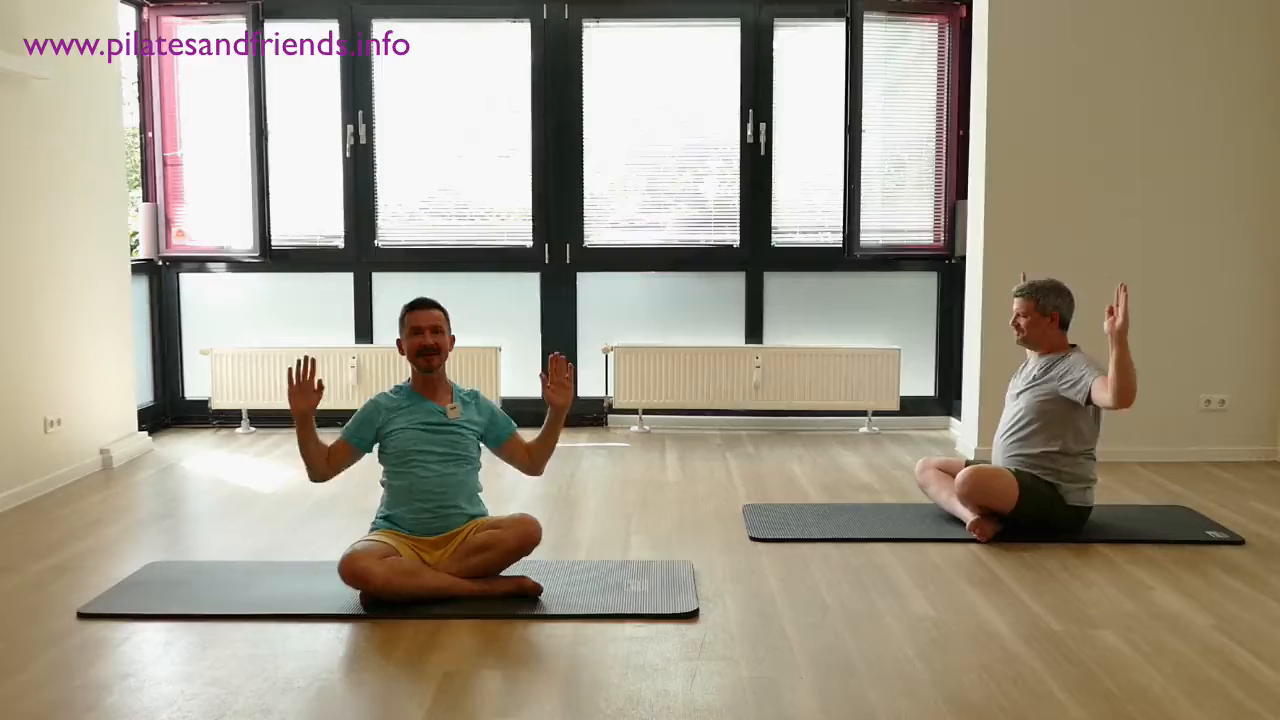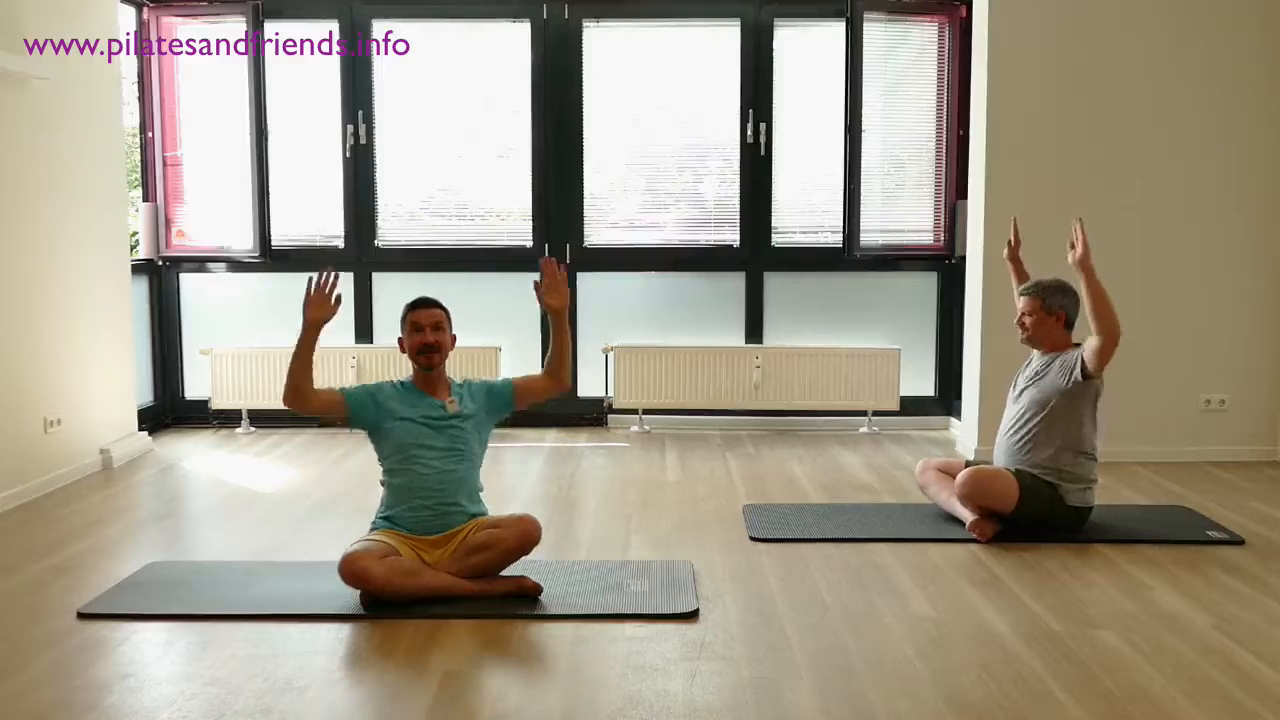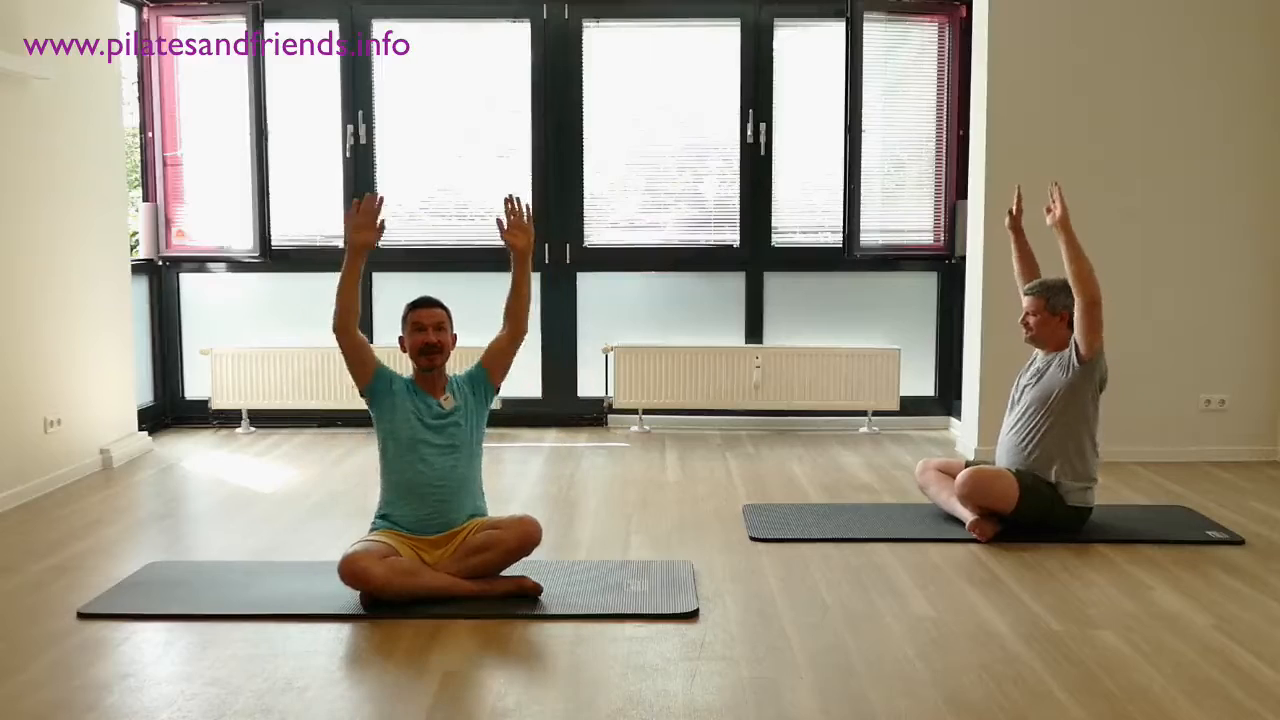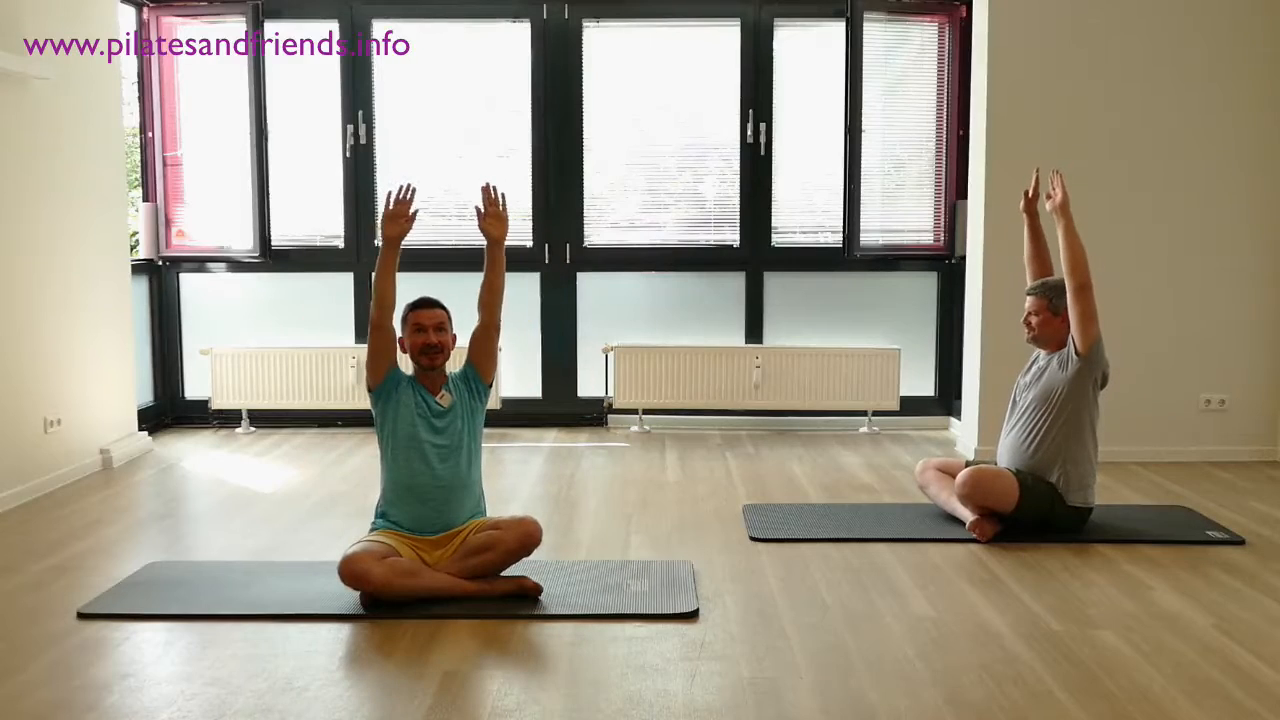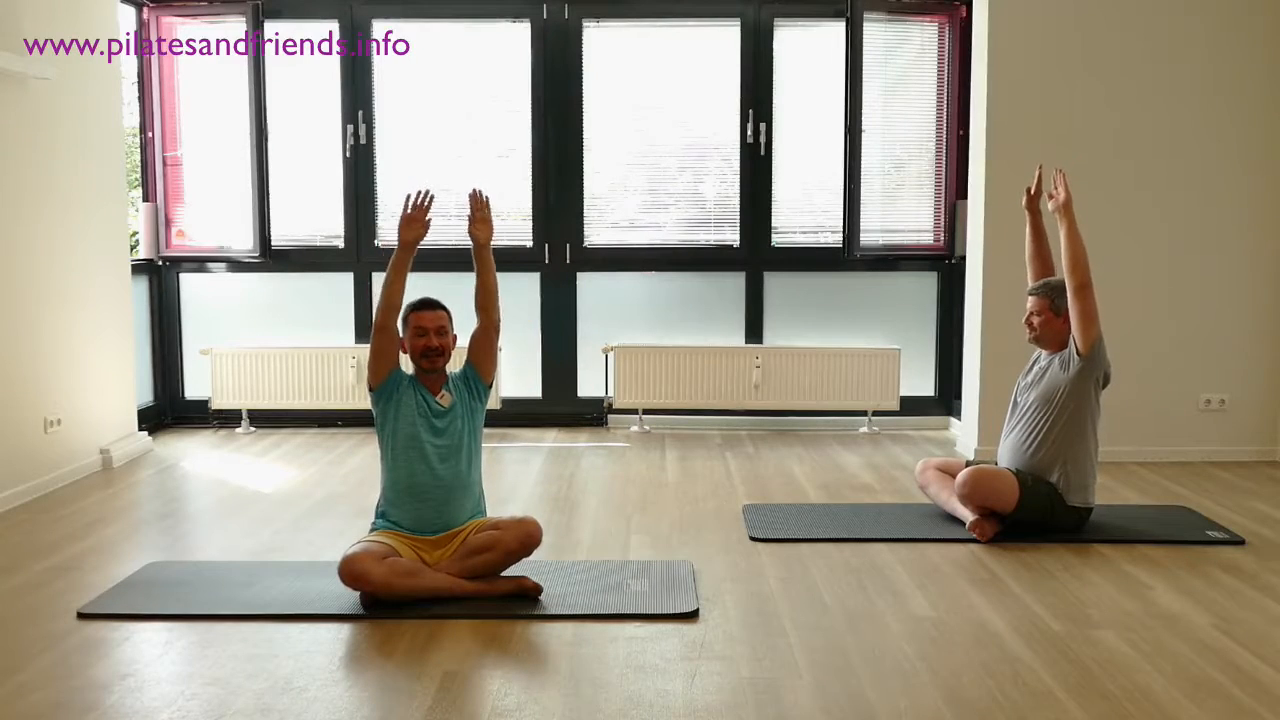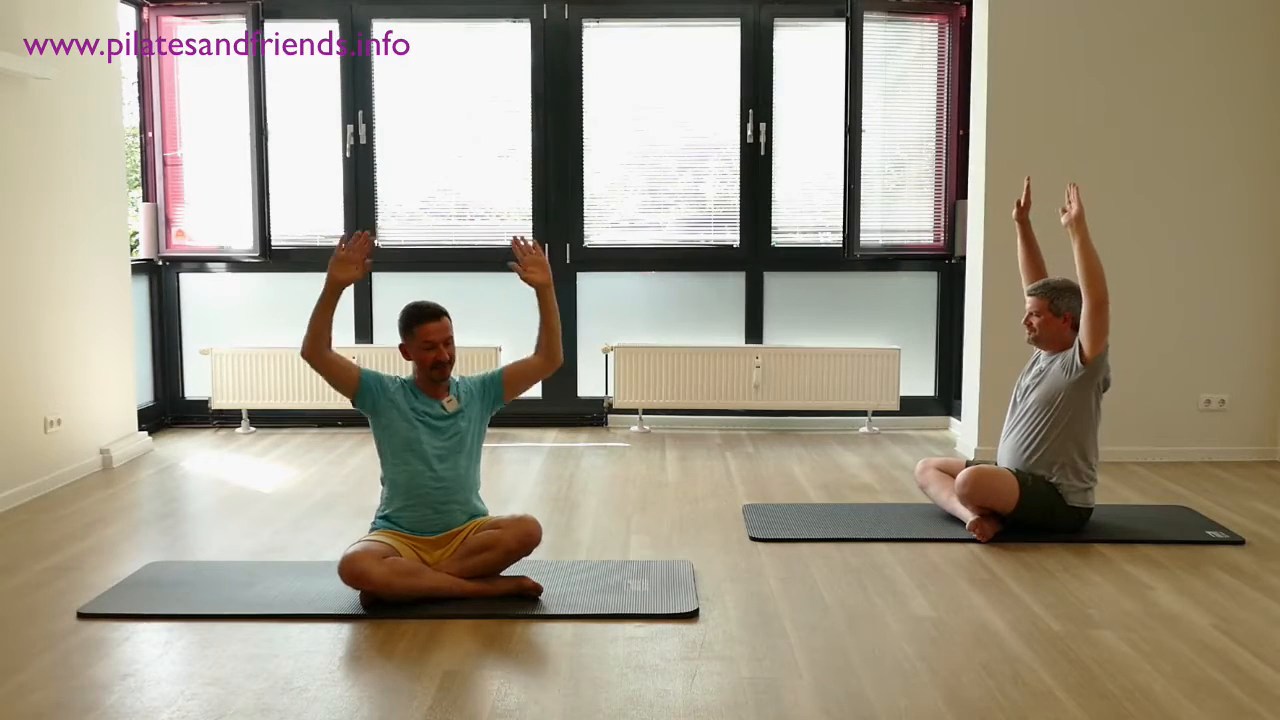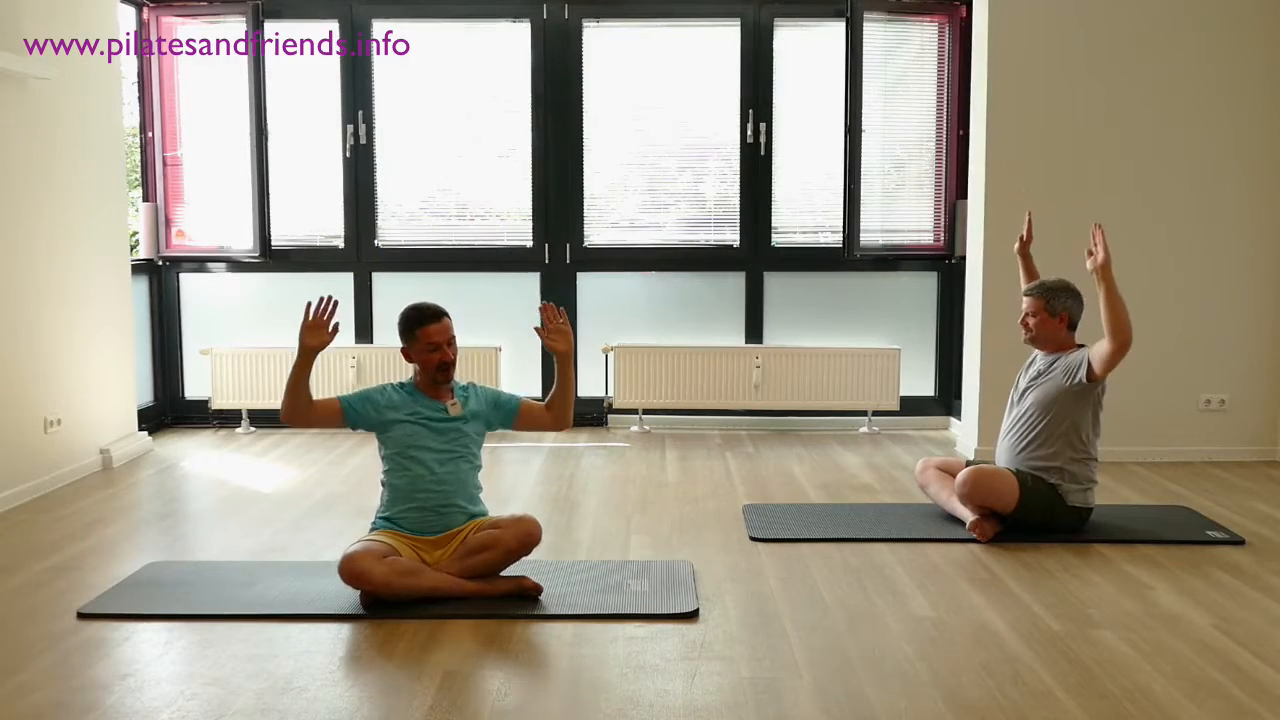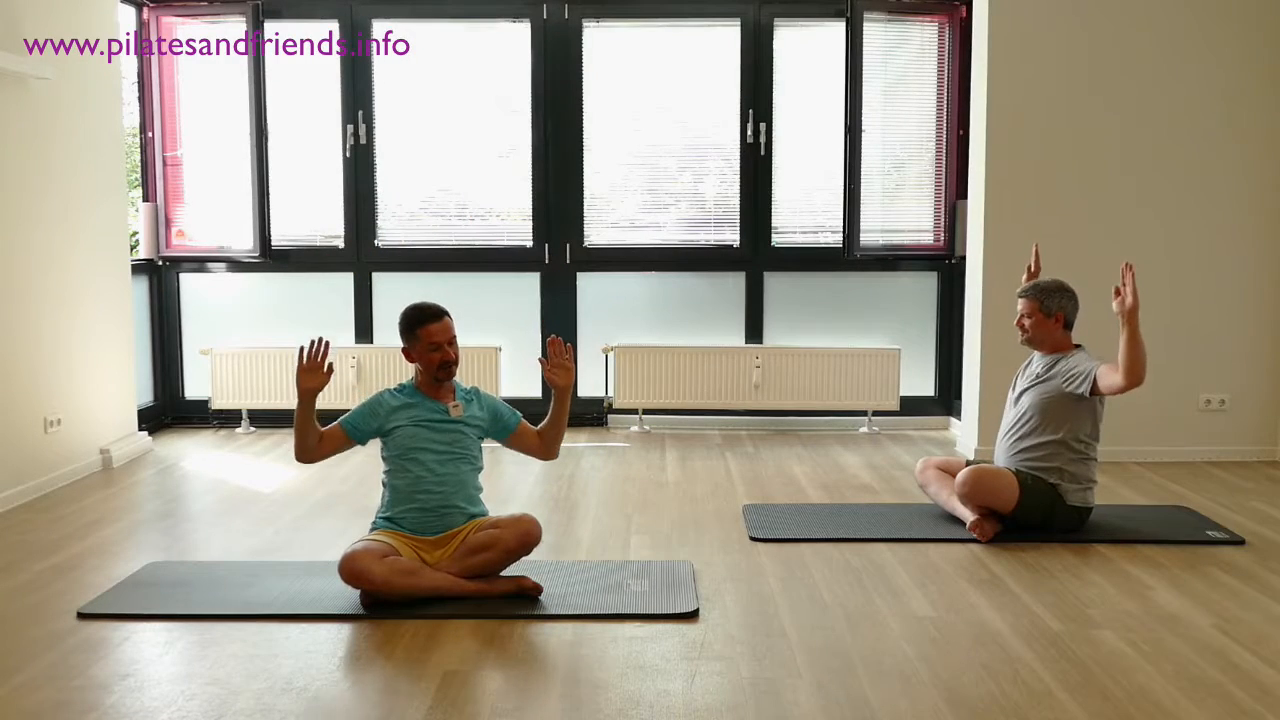
dt=0.4s
person 1, frame 1
left shoulder: (477, 406)
right shoulder: (381, 408)
left elbow: (533, 463)
right elbow: (320, 471)
left wrist: (557, 410)
right wrist: (305, 419)
left hip: (466, 536)
right hip: (398, 538)
left knee: (527, 530)
right knee: (354, 567)
left ankle: (402, 582)
right ankle: (493, 586)
person 1, frame 2
left shoulder: (480, 397)
right shoulder: (380, 400)
left elbow: (556, 382)
right elbow: (298, 399)
left wrist: (558, 316)
right wrist: (312, 327)
left hip: (466, 533)
right hip: (398, 537)
left knee: (526, 530)
right knee: (354, 567)
left ankle: (403, 583)
right ankle: (490, 586)
person 1, frame 3
left shoulder: (474, 391)
right shoulder: (388, 394)
left elbow: (514, 329)
right elbow: (344, 330)
left wrist: (522, 255)
right wrist: (355, 254)
left hip: (466, 533)
right hip: (398, 537)
left knee: (527, 531)
right knee: (354, 567)
left ankle: (401, 582)
right ankle: (495, 585)
person 1, frame 4
left shoulder: (470, 389)
right shoulder: (391, 392)
left elbow: (490, 320)
right elbow: (379, 321)
left wrist: (495, 244)
right wrist: (390, 245)
left hip: (466, 534)
right hip: (398, 537)
left knee: (527, 532)
right knee: (354, 568)
left ankle: (403, 583)
right ankle: (495, 586)
person 1, frame 5
left shoulder: (470, 390)
right shoulder: (392, 393)
left elbow: (490, 322)
right elbow: (381, 323)
left wrist: (482, 249)
right wrist: (405, 247)
left hip: (467, 534)
right hip: (398, 538)
left knee: (527, 532)
right knee: (354, 568)
left ankle: (402, 582)
right ankle: (495, 587)
person 1, frame 6
left shoulder: (478, 392)
right shoulder: (384, 395)
left elbow: (548, 360)
right elbow: (314, 354)
left wrist: (543, 291)
right wrist: (337, 289)
left hip: (467, 533)
right hip: (399, 538)
left knee: (526, 531)
right knee: (354, 568)
left ankle: (403, 580)
right ankle: (491, 588)
person 1, frame 7
left shoulder: (482, 400)
right shoulder: (383, 401)
left elbow: (558, 419)
right elbow: (296, 416)
left wrist: (563, 359)
right wrist: (306, 356)
left hip: (466, 534)
right hip: (399, 537)
left knee: (526, 530)
right knee: (355, 567)
left ankle: (399, 584)
right ankle: (491, 587)
person 1, frame 8
left shoulder: (481, 404)
right shoulder: (385, 406)
left elbow: (546, 449)
right elbow: (308, 453)
left wrist: (561, 394)
right wrist: (307, 399)
left hip: (466, 534)
right hip: (399, 537)
left knee: (526, 529)
right knee: (355, 566)
left ankle: (400, 583)
right ankle: (492, 586)
person 2, frame 1
left shoulder: (1074, 369)
right shoulder: (1035, 359)
left elbow: (1120, 397)
left wrist: (1117, 339)
right wrist: (1022, 304)
right hip: (1014, 478)
left knee: (969, 480)
right knee: (927, 468)
left ankle: (991, 518)
right ankle: (977, 516)
person 2, frame 2
left shoulder: (1077, 366)
right shoulder: (1040, 355)
left elbow: (1108, 335)
right elbow: (1031, 305)
left wrist: (1084, 268)
right wrist: (1013, 261)
left hip: (1058, 500)
right hip: (1014, 478)
left knee: (970, 481)
right knee: (927, 469)
left ankle: (987, 516)
right ankle: (978, 516)
person 2, frame 3
left shoulder: (1080, 364)
right shoulder: (1043, 352)
left elbow: (1088, 299)
right elbow: (1032, 288)
left wrist: (1063, 230)
right wrist: (1016, 231)
left hip: (1059, 501)
right hip: (1015, 479)
left knee: (971, 482)
right knee: (927, 469)
left ankle: (985, 516)
right ankle: (980, 516)
person 2, frame 4
left shoulder: (1081, 361)
right shoulder: (1044, 351)
left elbow: (1078, 286)
right elbow: (1040, 280)
left wrist: (1062, 216)
right wrist: (1030, 217)
left hip: (1059, 501)
right hip: (1016, 479)
left knee: (971, 481)
right knee: (927, 469)
left ankle: (987, 514)
right ankle: (979, 516)
person 2, frame 5
left shoulder: (1082, 361)
right shoulder: (1045, 351)
left elbow: (1079, 286)
right elbow: (1041, 279)
left wrist: (1064, 215)
right wrist: (1032, 214)
left hip: (1060, 501)
right hip: (1016, 479)
left knee: (971, 482)
right knee: (927, 470)
left ankle: (986, 515)
right ankle: (980, 516)
person 2, frame 6
left shoulder: (1082, 363)
right shoulder: (1045, 352)
left elbow: (1097, 303)
right elbow: (1035, 284)
left wrist: (1077, 230)
right wrist: (1022, 224)
left hip: (1059, 501)
right hip: (1015, 479)
left knee: (970, 481)
right knee: (927, 469)
left ankle: (987, 515)
right ankle: (978, 516)
person 2, frame 7
left shoulder: (1078, 365)
right shoulder: (1042, 354)
left elbow: (1119, 344)
right elbow: (1038, 302)
left wrist: (1102, 276)
right wrist: (1024, 257)
left hip: (1059, 500)
right hip: (1015, 479)
left knee: (970, 482)
right knee: (927, 468)
left ankle: (987, 516)
right ankle: (980, 516)
person 2, frame 8
left shoulder: (1078, 367)
right shoulder: (1040, 357)
left elbow: (1128, 379)
right elbow: (1035, 326)
left wrist: (1128, 319)
right wrist: (1033, 283)
left hip: (1059, 499)
right hip: (1015, 478)
left knee: (970, 482)
right knee: (928, 468)
left ankle: (989, 516)
right ankle: (976, 515)
